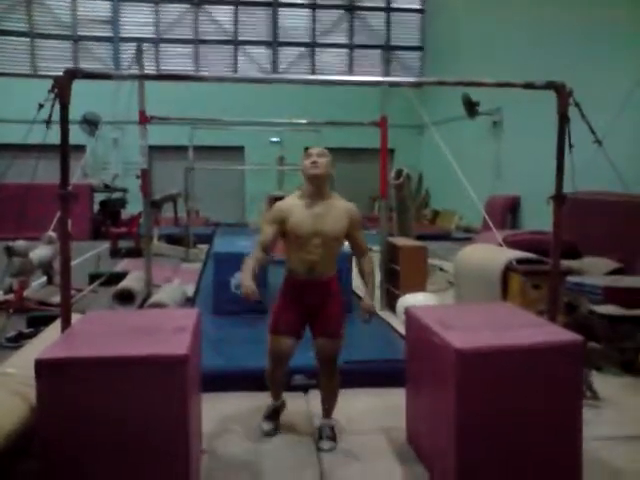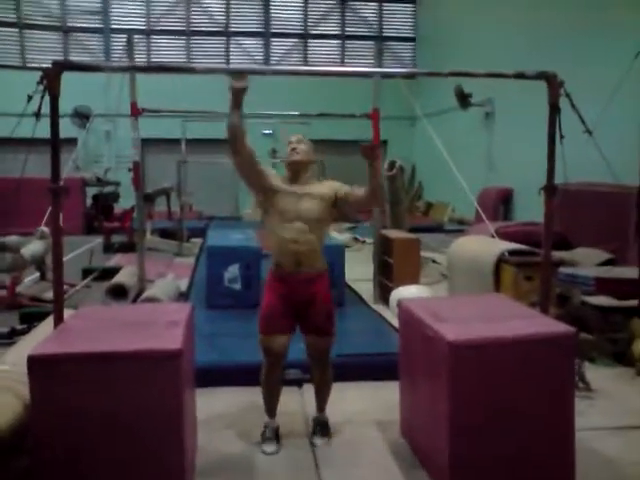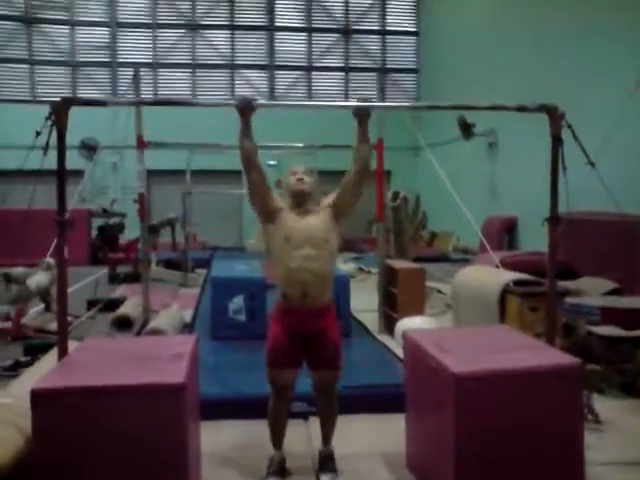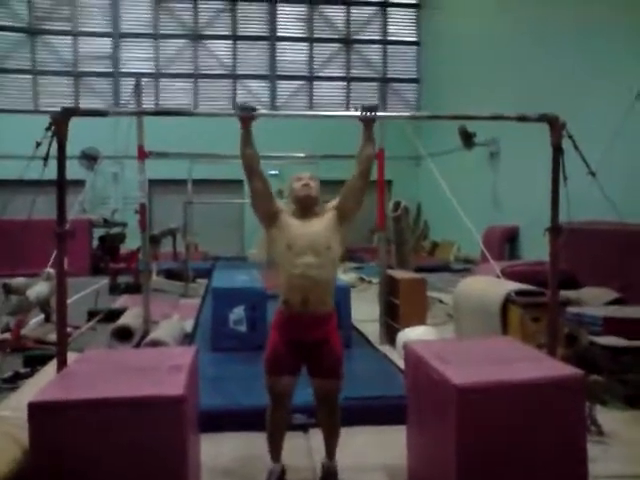
dt=0.4s
person 1, frame 1
left shoulder: (347, 211)
right shoulder: (283, 209)
left elbow: (362, 253)
right elbow: (262, 246)
left wrist: (370, 291)
right wrist: (247, 274)
left hip: (328, 290)
right hip: (293, 289)
left knee: (328, 360)
right knee: (278, 355)
left ankle: (327, 422)
right ankle: (276, 402)
person 1, frame 2
left shoulder: (331, 191)
right shoulder: (268, 187)
left elbow: (371, 200)
right elbow: (238, 150)
left wrist: (372, 163)
right wrist: (236, 103)
left hip: (316, 284)
right hip: (280, 283)
left knee: (320, 356)
right knee: (273, 356)
left ankle: (320, 417)
right ankle: (270, 423)
person 1, frame 3
left shoulder: (331, 213)
right shoulder: (273, 214)
left elbow: (359, 171)
right elbow: (252, 168)
left wrist: (362, 127)
right wrist: (245, 122)
left hip: (323, 317)
right hip: (286, 317)
left knee: (326, 389)
right knee: (280, 390)
person 1, frame 4
left shoulder: (335, 217)
right shoulder: (276, 218)
left elbow: (361, 175)
right elbow: (254, 174)
left wrist: (368, 131)
right wrist: (246, 130)
left hip: (324, 325)
right hip: (287, 324)
left knee: (328, 398)
right knee: (279, 397)
